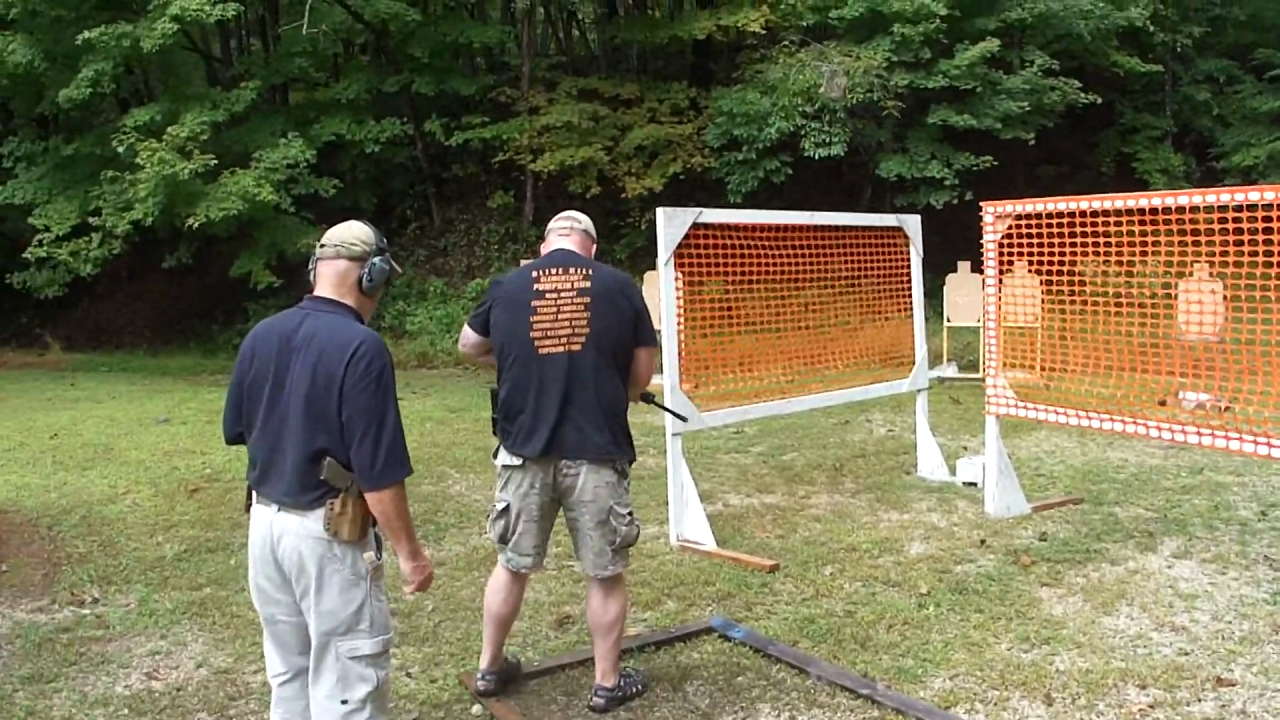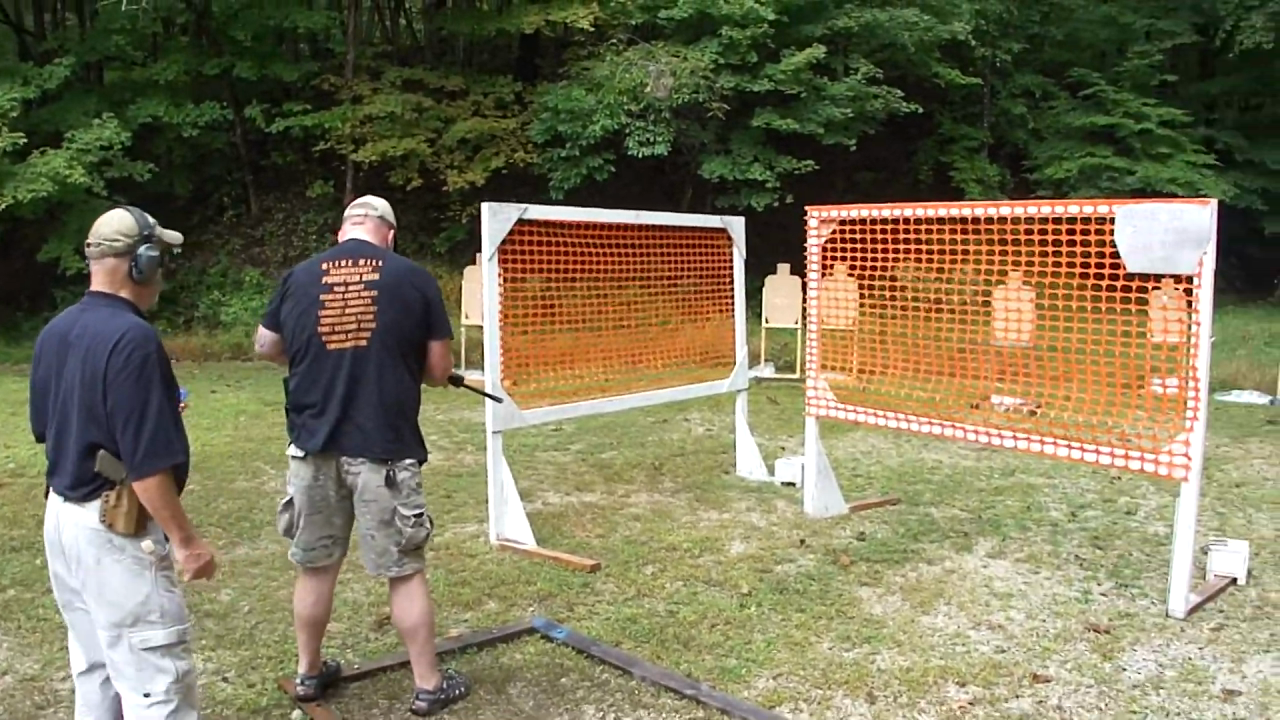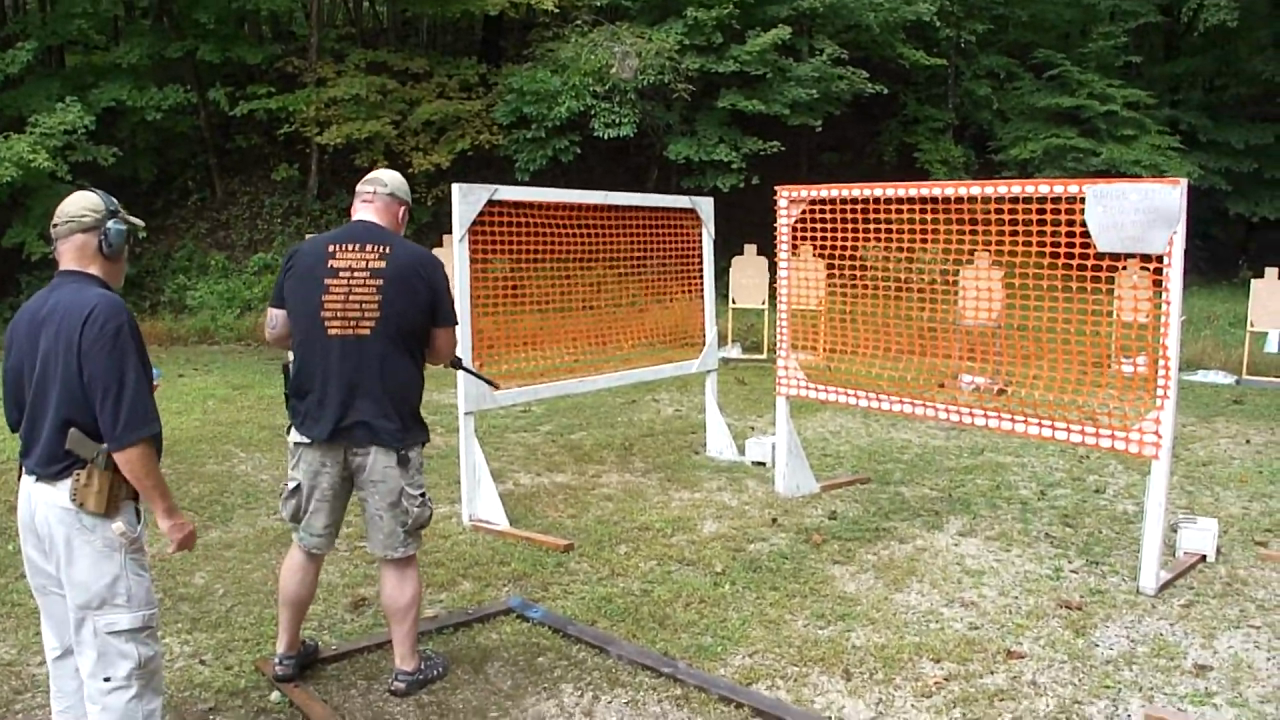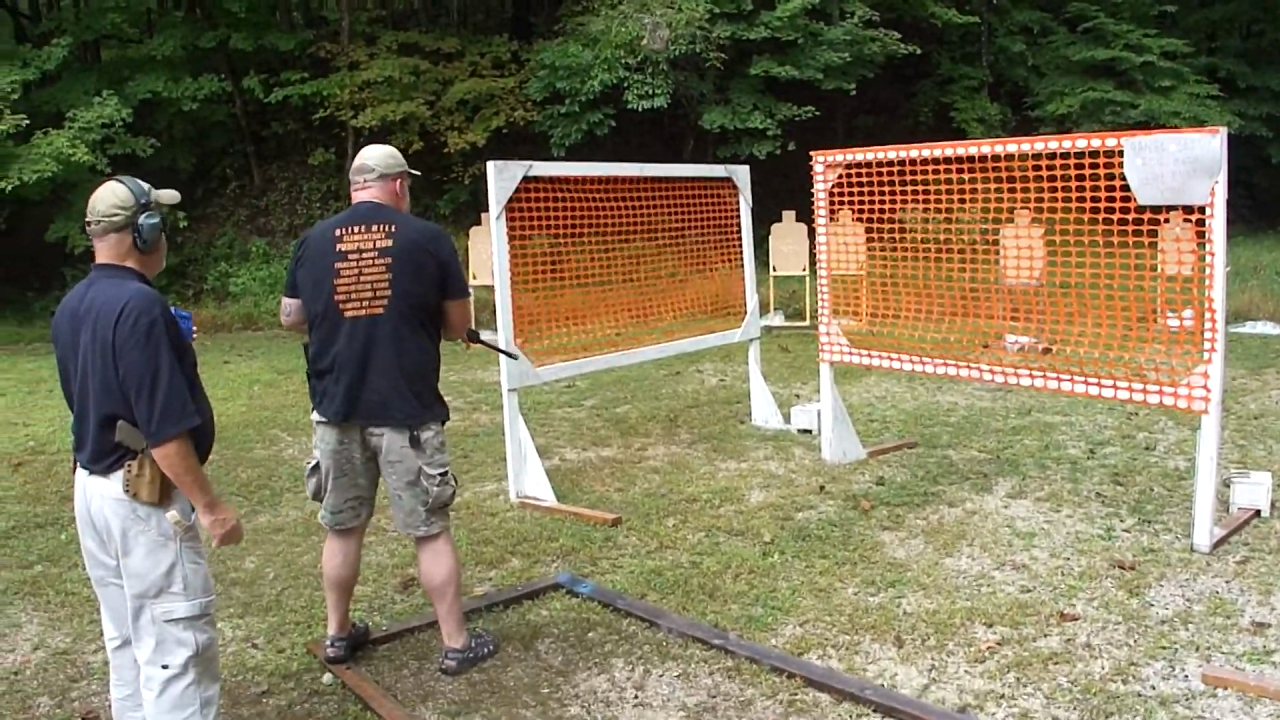
dt=0.7s
person 1, frame 1
left shoulder: (262, 334)
right shoulder: (361, 347)
left elbow: (236, 429)
right elbow: (379, 471)
right wrist: (409, 552)
left hip: (265, 520)
right hip: (327, 532)
left knee: (289, 671)
right knee: (348, 680)
person 1, frame 2
left shoulder: (54, 332)
right shoulder: (131, 338)
right elbow: (148, 463)
right wrist: (186, 540)
left hip: (62, 515)
right hip: (116, 527)
left knee: (94, 665)
right knee: (156, 678)
person 1, frame 3
right shoulder: (103, 312)
right elbow: (128, 436)
right wrist: (167, 511)
right hip: (90, 507)
left knee: (68, 651)
right knee: (121, 658)
person 1, frame 4
left shoulder: (71, 306)
right shoulder: (139, 305)
right elbow: (165, 429)
right wrist: (209, 505)
left hip: (93, 487)
right hip: (145, 496)
left knee: (127, 639)
right knee: (177, 644)
person 2, frame 1
left shoulder: (506, 286)
right shoulder: (620, 286)
left elbow: (469, 346)
right elbow: (641, 378)
left hip: (524, 449)
right hip: (597, 451)
left knee: (512, 562)
right knee: (606, 571)
left ankle: (489, 667)
right ankle: (608, 682)
person 2, frame 2
left shoulder: (298, 276)
right shoulder: (414, 278)
left elbow: (265, 347)
right elbow: (438, 372)
left hip: (314, 446)
right hip: (385, 449)
left knee: (315, 564)
right knee: (405, 570)
left ankle: (309, 672)
person 2, frame 3
left shoulder: (301, 255)
right shoulder: (421, 263)
left elbow: (274, 332)
right elbow: (443, 352)
left hip: (315, 429)
right hip: (389, 433)
left knee: (306, 544)
right knee: (398, 554)
left ankle: (287, 652)
right ankle: (407, 666)
person 2, frame 4
left shoulder: (312, 241)
right shoulder: (429, 239)
left elbow: (290, 318)
right elbow: (458, 327)
left hip: (336, 410)
right hip: (407, 412)
left knee: (341, 526)
right knee: (431, 530)
left ankle: (338, 634)
right ankle: (457, 644)
